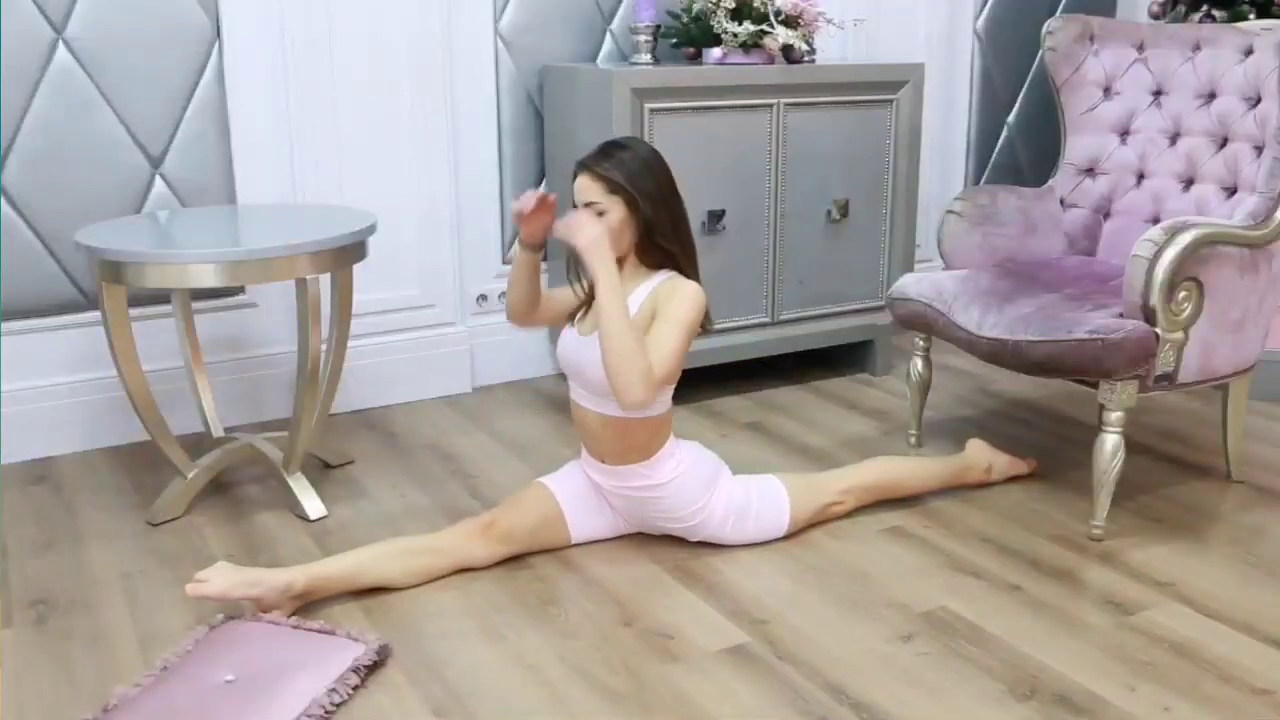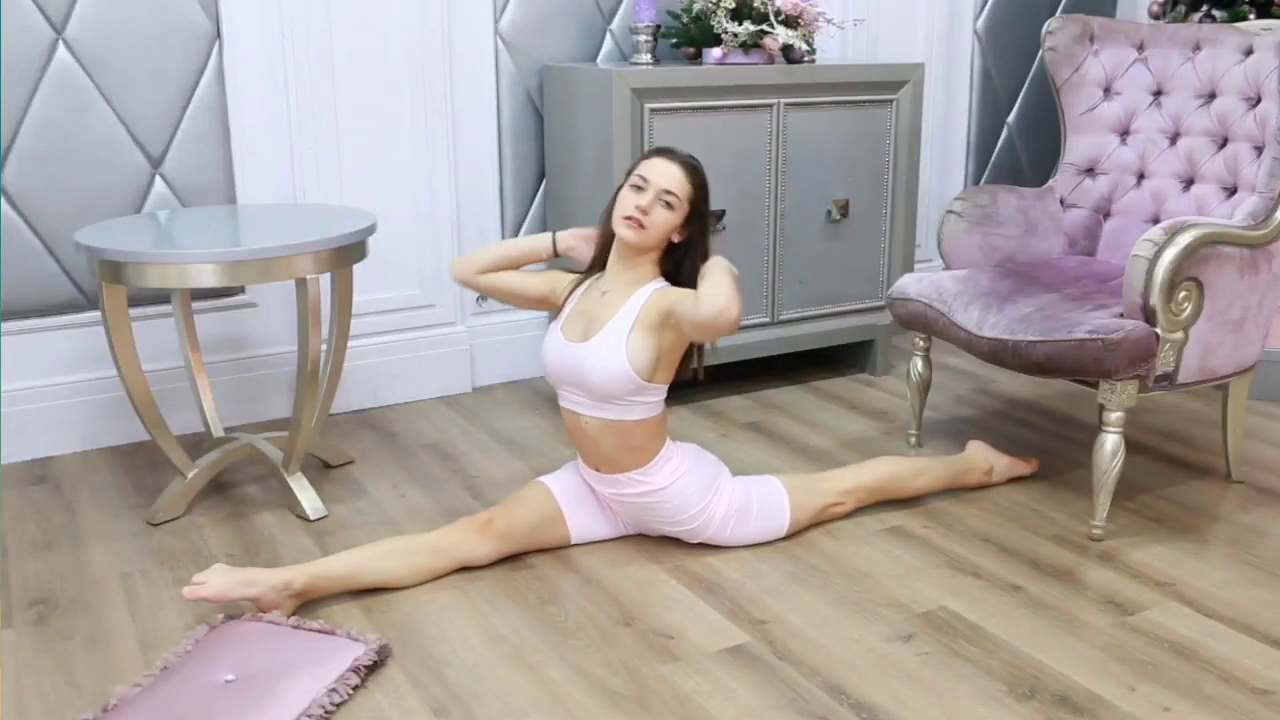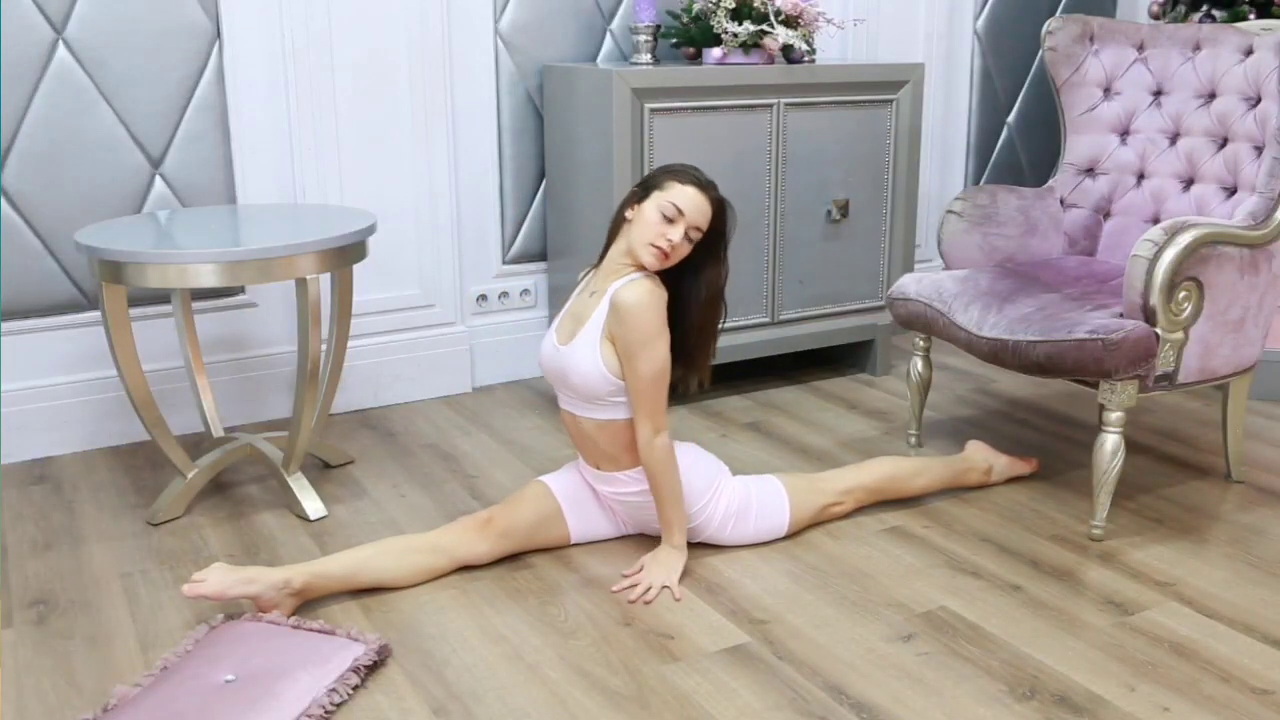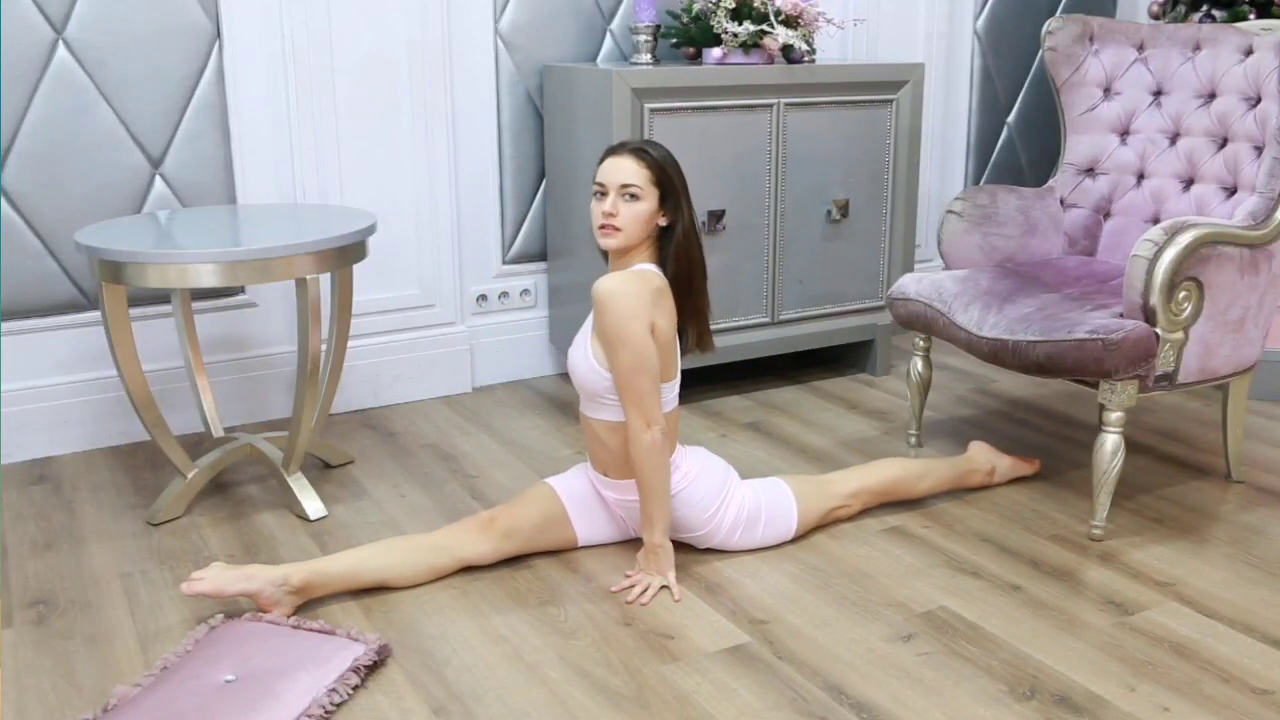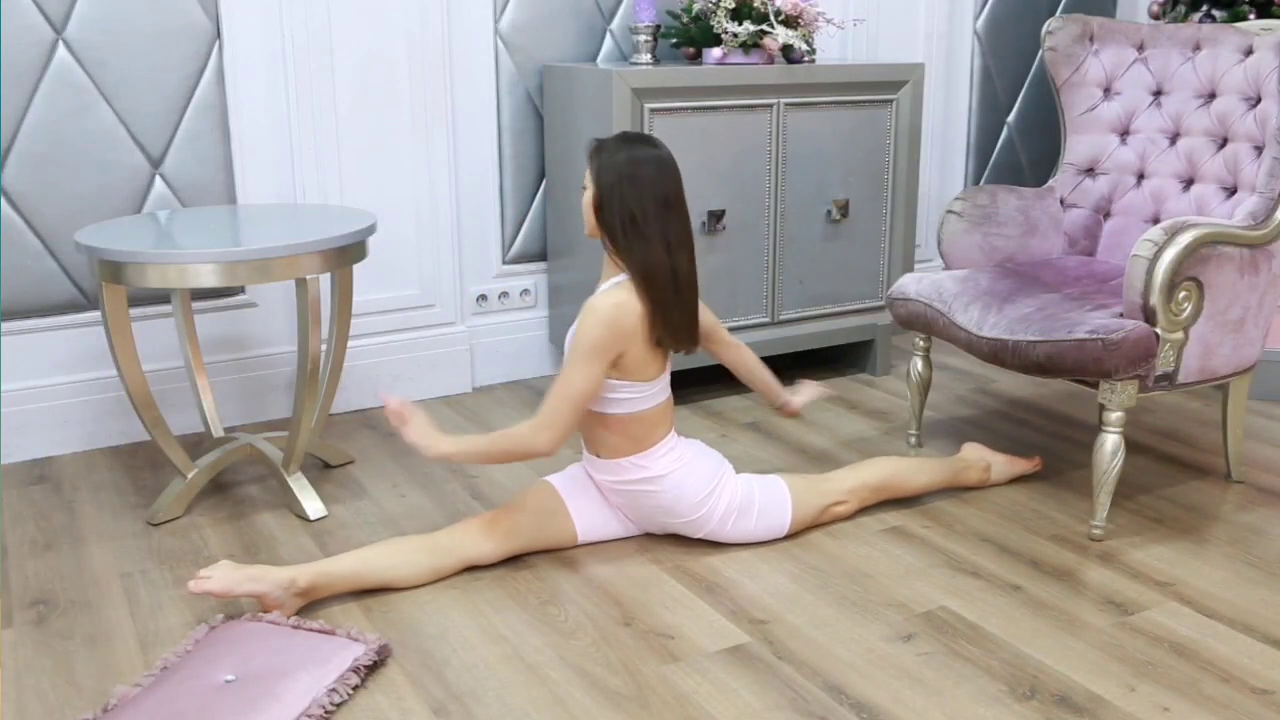
dt=1s
person 1, frame 1
left shoulder: (679, 296)
right shoulder: (604, 284)
left elbow: (633, 389)
right elbow: (522, 313)
left wrist: (600, 259)
right wrist: (528, 240)
left hip: (672, 486)
right hip: (601, 482)
right knee: (479, 538)
right ankle: (292, 584)
person 1, frame 2
left shoulder: (669, 302)
right shoulder: (580, 286)
left elbow: (719, 318)
right elbow: (468, 272)
left wrist: (715, 271)
right wrist: (561, 243)
left hip: (673, 490)
right hip: (598, 486)
right knee: (476, 536)
right ankle: (291, 583)
person 1, frame 3
left shoulder: (639, 298)
right shoulder: (595, 281)
left elbow: (652, 431)
left wrist: (673, 544)
left hip: (671, 488)
right hip: (602, 483)
right knee: (476, 534)
right ankle: (290, 581)
person 1, frame 4
left shoulder: (623, 291)
right shoulder: (635, 282)
left elbow: (650, 428)
left wrist: (657, 545)
left hip: (685, 497)
right hip: (613, 486)
right knee: (480, 534)
right ankle: (291, 581)
person 1, frame 5
left shoulder: (611, 310)
right shoulder: (659, 285)
left elbow: (544, 435)
right elbow: (726, 344)
left wrist: (441, 441)
right wrist: (785, 396)
left hip: (670, 488)
right hip: (621, 483)
right knee: (481, 536)
right ankle: (296, 583)
